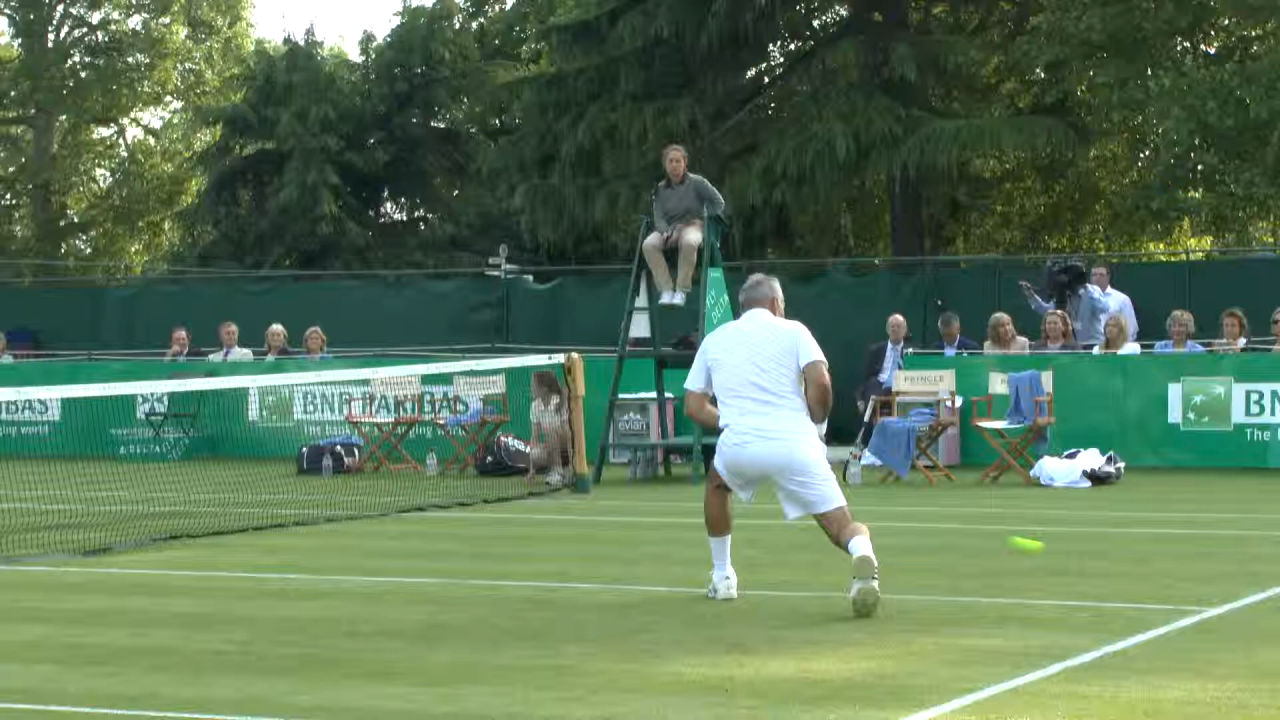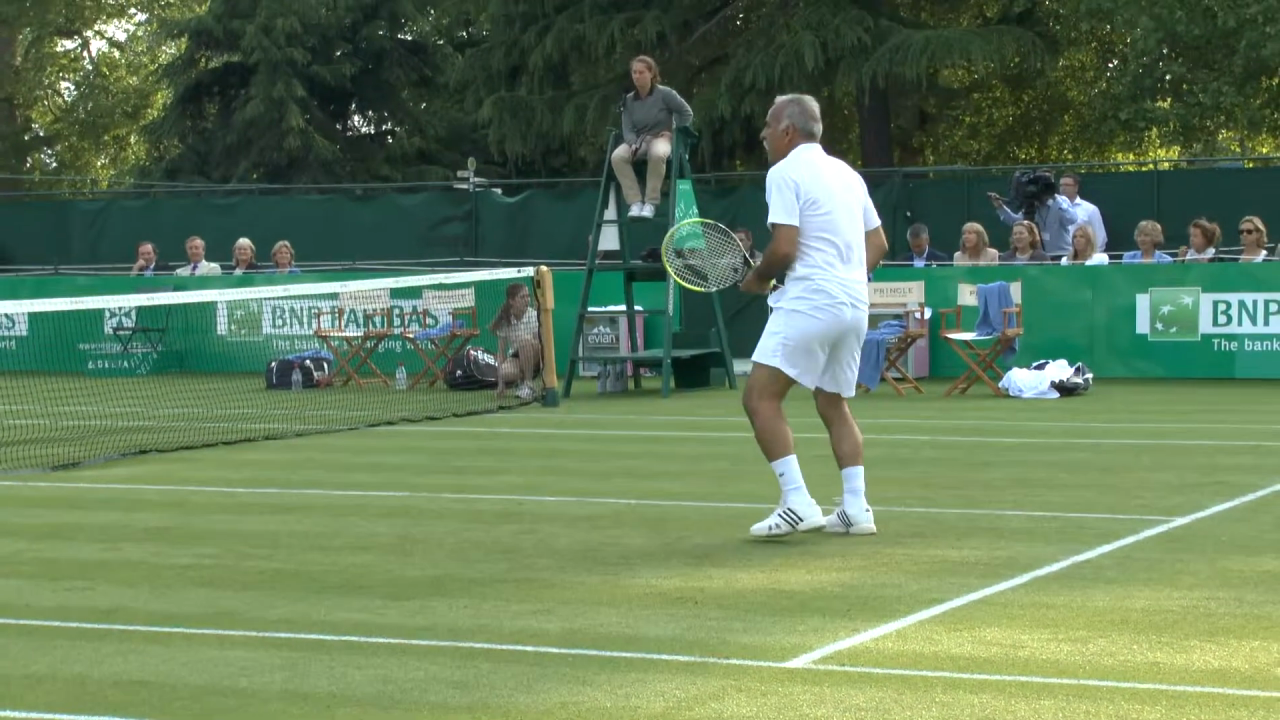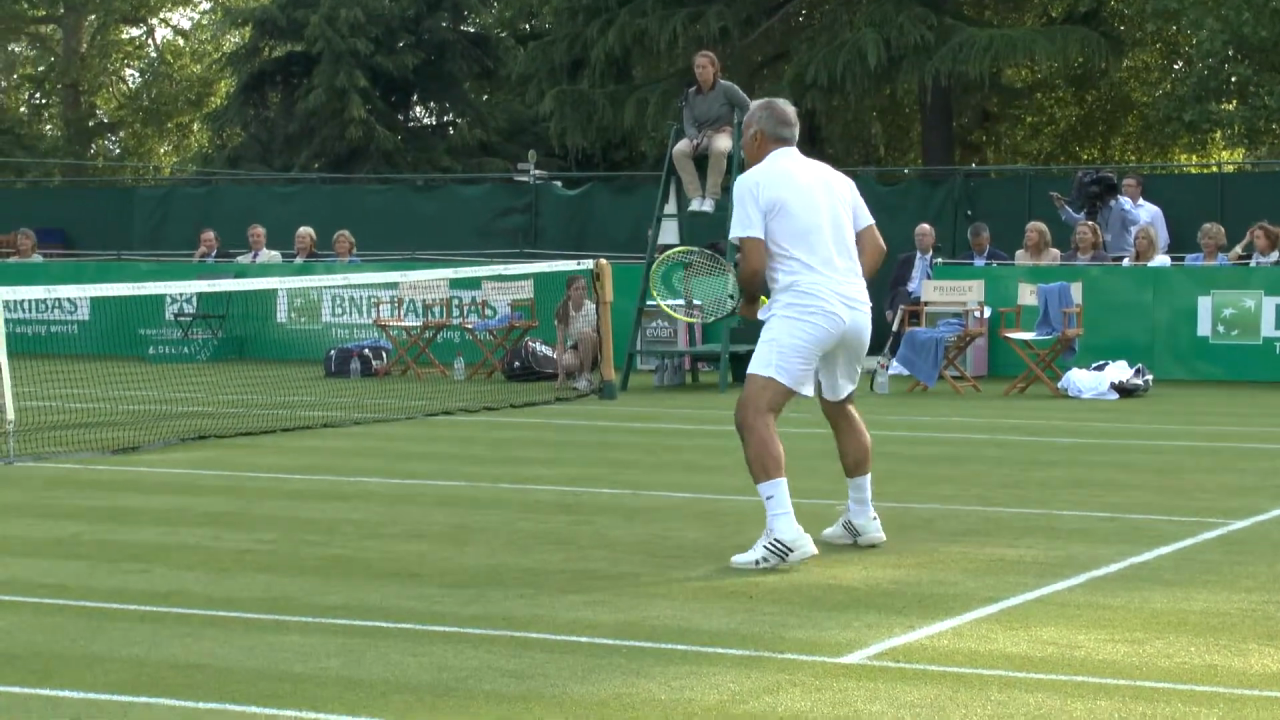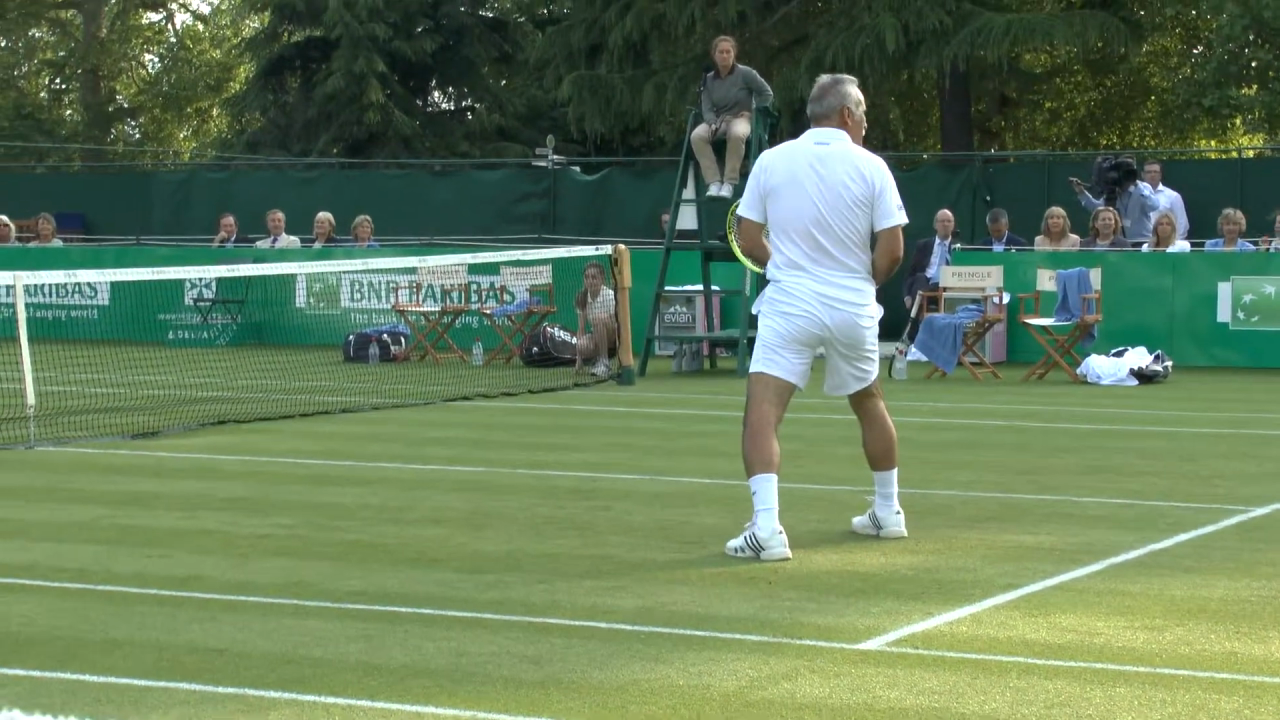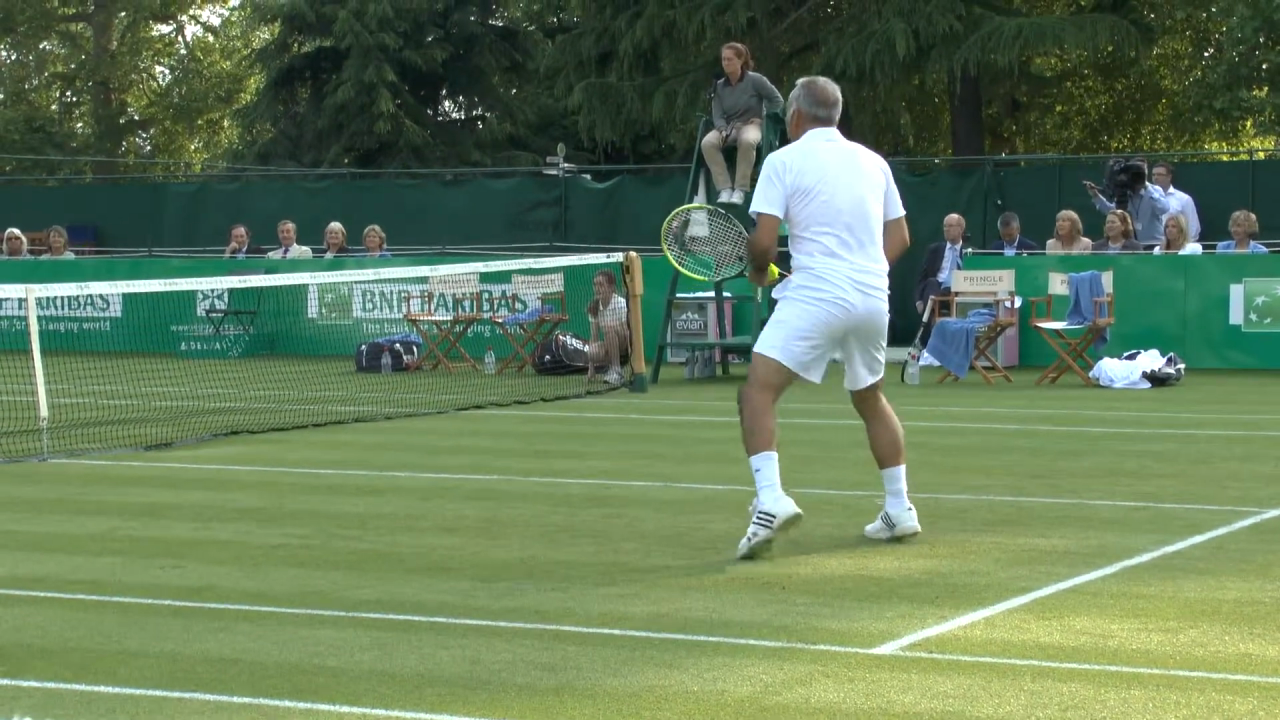
dt=1s
person 1, frame 1
left shoulder: (714, 340)
right shoulder: (792, 330)
left elbow: (693, 407)
right elbow: (820, 382)
right wrist: (816, 424)
left hip: (740, 444)
right hip: (794, 443)
left knee: (716, 485)
right knee: (845, 526)
left ankle: (722, 576)
right ankle: (862, 553)
person 1, frame 2
left shoulder: (785, 172)
right shoulder: (848, 174)
left elbow: (784, 249)
right elbow: (878, 245)
left wrist: (758, 276)
left hip: (810, 303)
right hip: (853, 306)
left knee: (758, 396)
right knee: (832, 405)
left ankle: (798, 503)
right ankle: (855, 509)
person 1, frame 3
left shoulder: (752, 181)
right shoulder: (836, 177)
left elbow: (752, 265)
right elbow: (875, 248)
left wrist: (750, 301)
left hip: (802, 312)
right hip: (855, 313)
left knee: (754, 414)
right knee: (840, 408)
left ankle: (784, 533)
right ankle: (862, 517)
person 1, frame 4
left shoulder: (771, 161)
right shoulder: (871, 167)
left elbow: (750, 242)
right elbow: (891, 252)
left hip: (789, 306)
right hip: (852, 309)
left knee: (761, 415)
right knee: (869, 404)
left ankle: (766, 528)
right ankle: (887, 512)
person 1, frame 5
left shoulder: (783, 160)
right shoulder: (874, 162)
left elbow: (763, 242)
right elbow: (899, 240)
left wrist: (758, 270)
left hip: (817, 296)
right hip: (872, 299)
left knee: (756, 392)
right knee: (870, 401)
left ankle: (770, 500)
right ankle: (898, 512)
